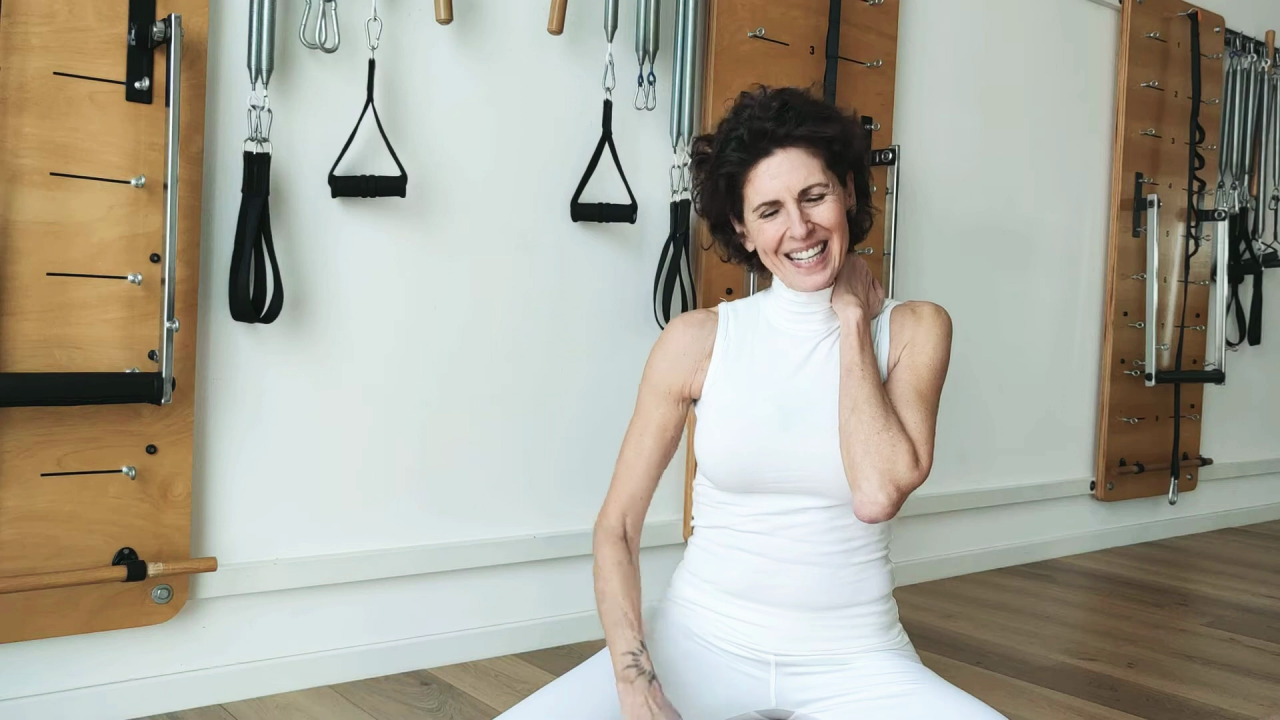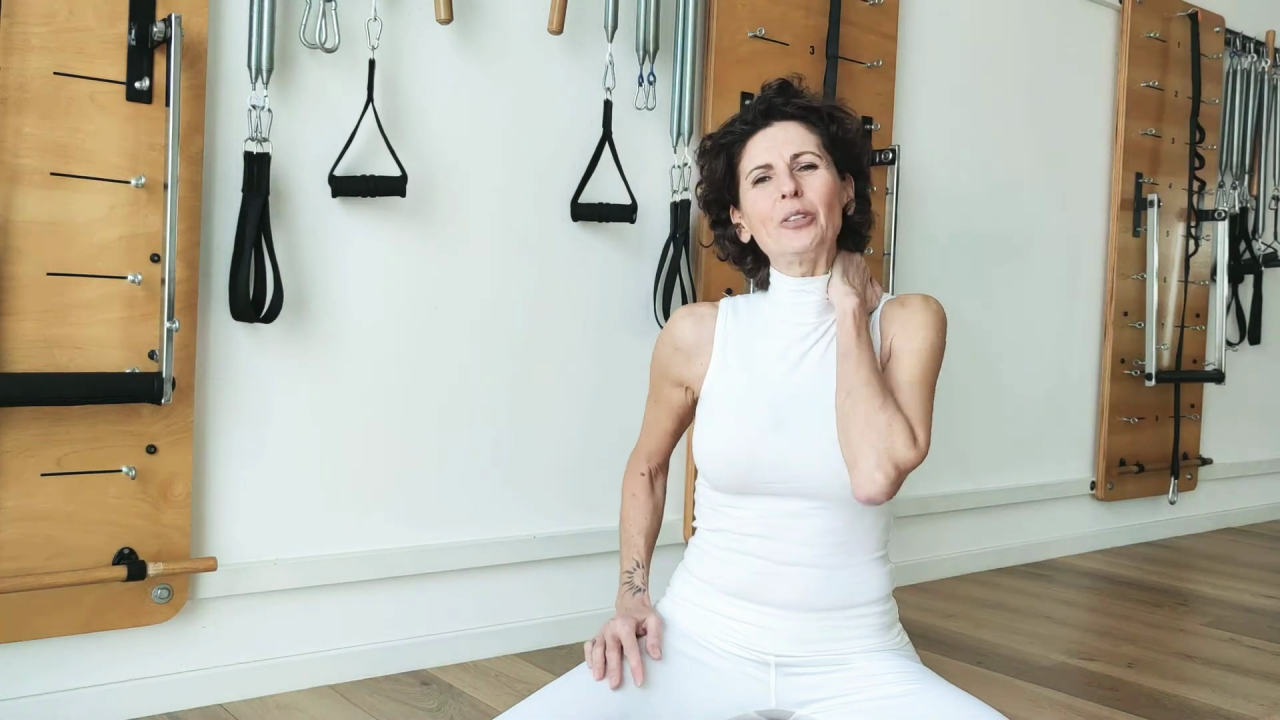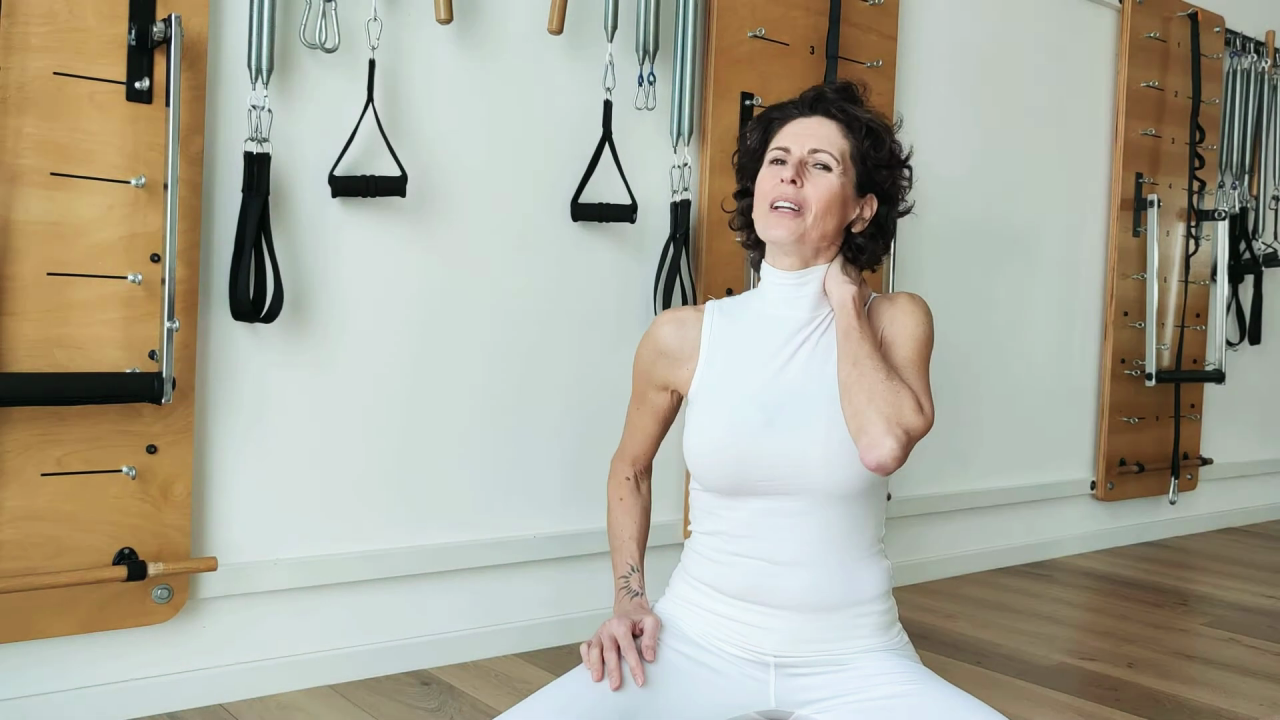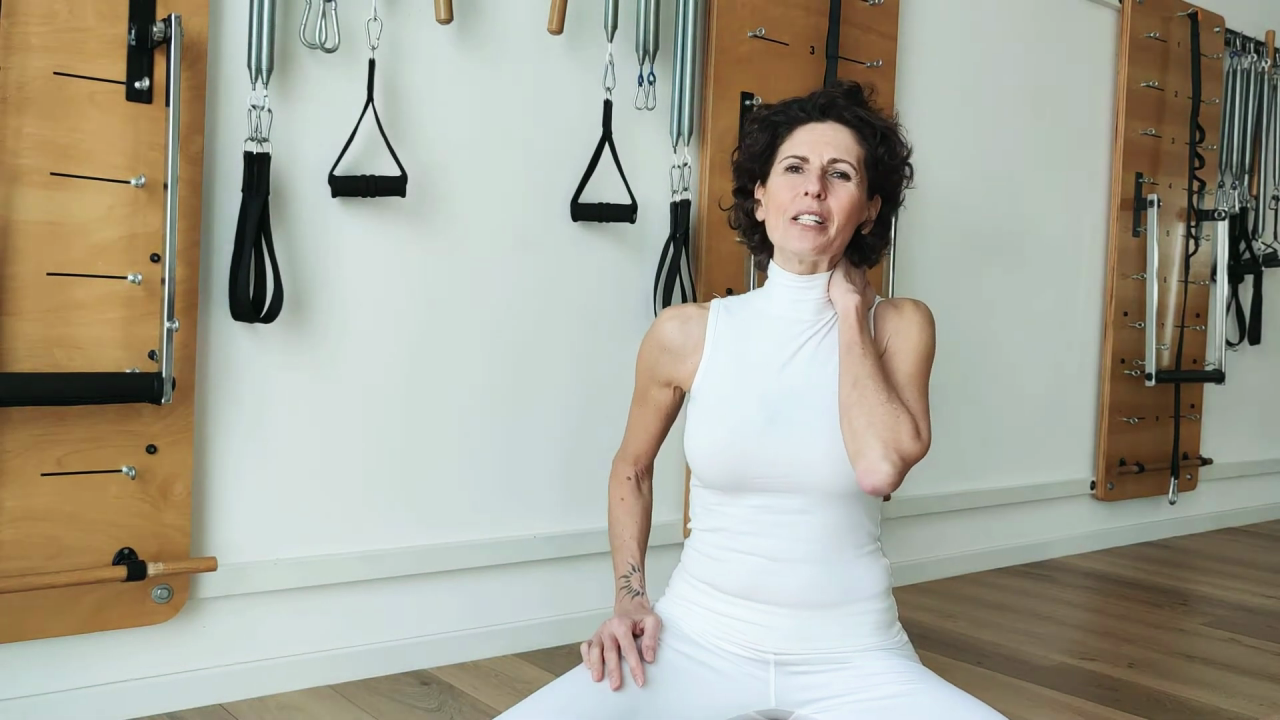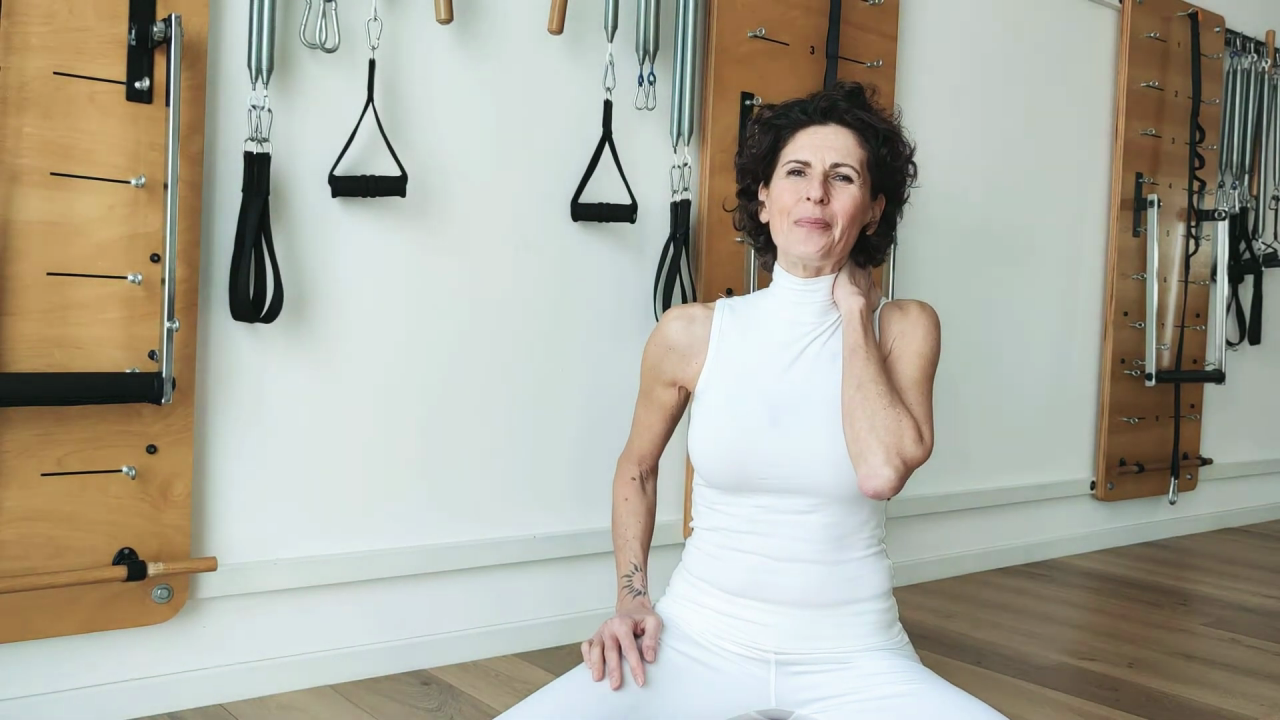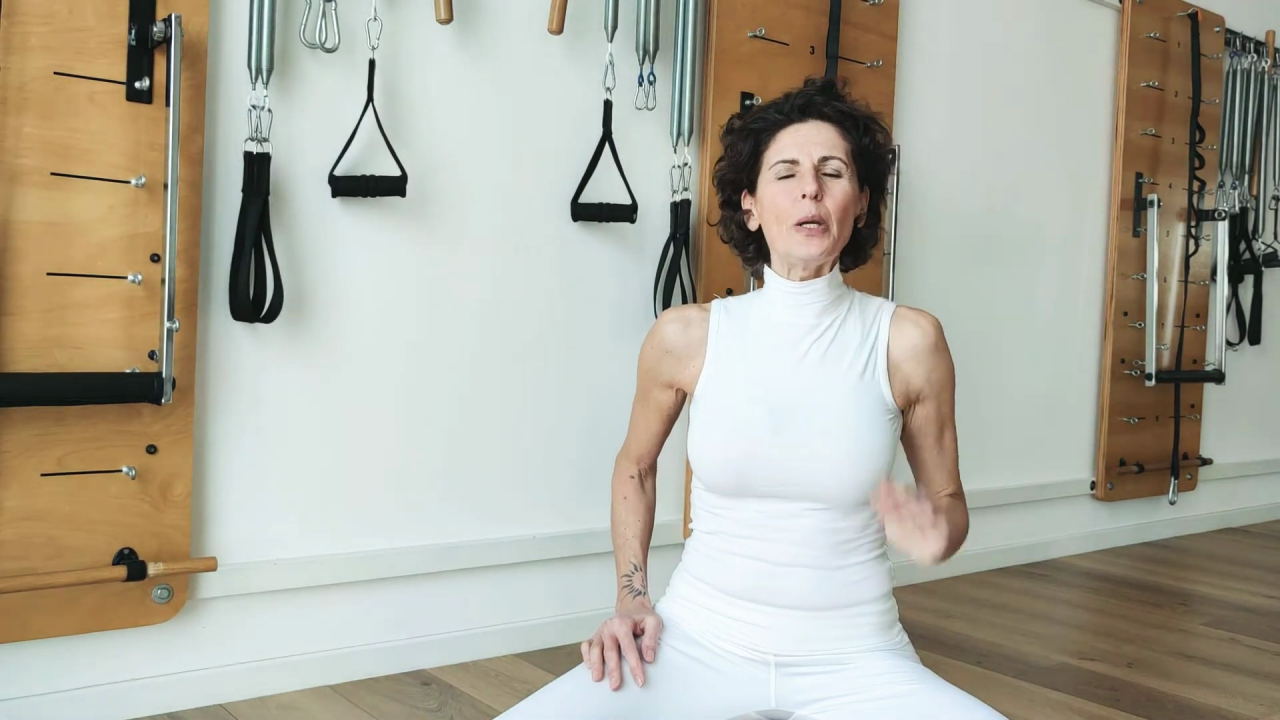
dt=0.7s
person 1, frame 1
left shoulder: (913, 329)
right shoulder: (696, 340)
left elbow: (878, 493)
right elbow: (616, 526)
left wrist: (854, 320)
left hip: (851, 659)
right hip: (700, 640)
person 1, frame 2
left shoulder: (907, 320)
right shoulder: (696, 333)
left elbow: (876, 475)
right elbow: (646, 468)
left wrist: (850, 310)
right wrist: (630, 596)
left hip: (852, 661)
right hip: (699, 641)
person 1, frame 3
left shoulder: (896, 318)
right shoulder: (681, 335)
left elbow: (884, 446)
right elbow: (629, 468)
left wrist: (846, 301)
right wrist: (628, 599)
left hip: (851, 659)
right hip: (700, 642)
person 1, frame 4
left shoulder: (899, 325)
right shoulder: (685, 332)
left elbow: (879, 467)
right elbow: (631, 468)
left wrist: (849, 310)
right wrist: (629, 598)
left hip: (851, 659)
right hip: (698, 640)
person 1, frame 5
left shoulder: (904, 326)
right shoulder: (690, 332)
left elbow: (882, 470)
right elbow: (636, 467)
left wrist: (854, 309)
right wrist: (630, 599)
left hip: (851, 657)
right hip: (699, 639)
person 1, frame 6
left shoulder: (907, 341)
right shoulder: (686, 335)
left elbow: (949, 499)
right elbow: (634, 467)
left wrist: (932, 526)
right wrist: (631, 599)
left hip: (852, 661)
right hip: (699, 642)
